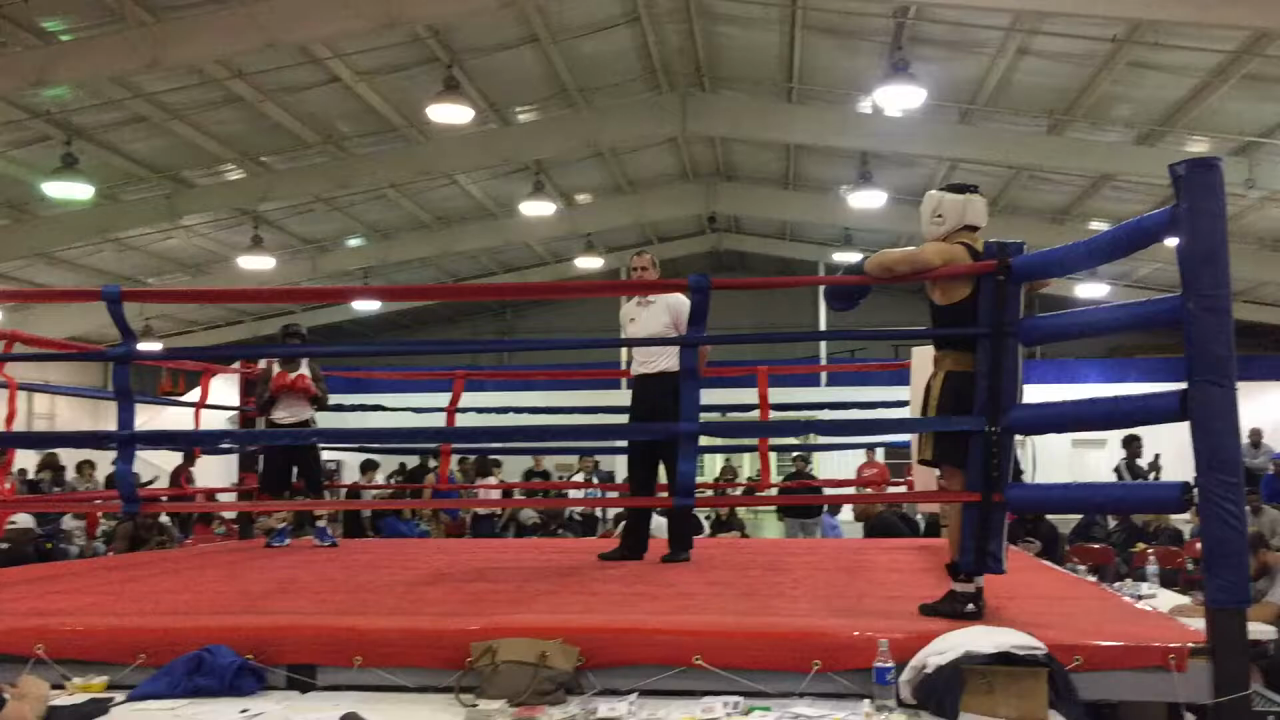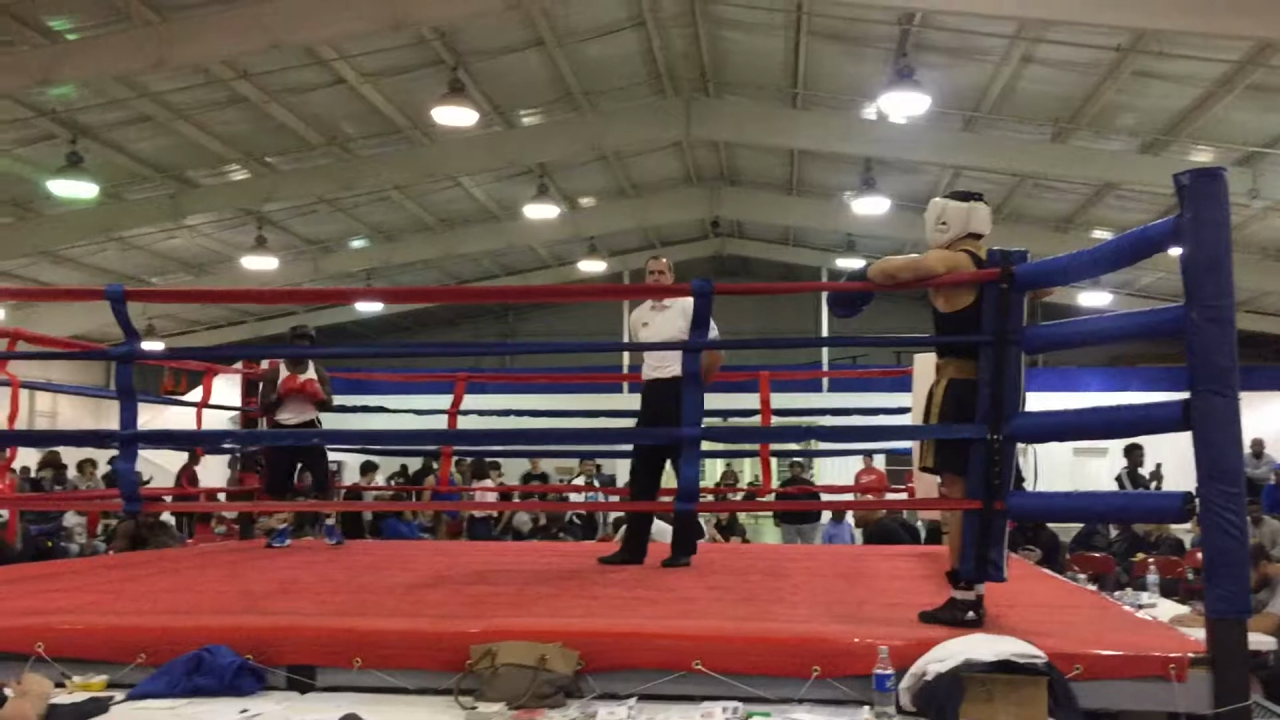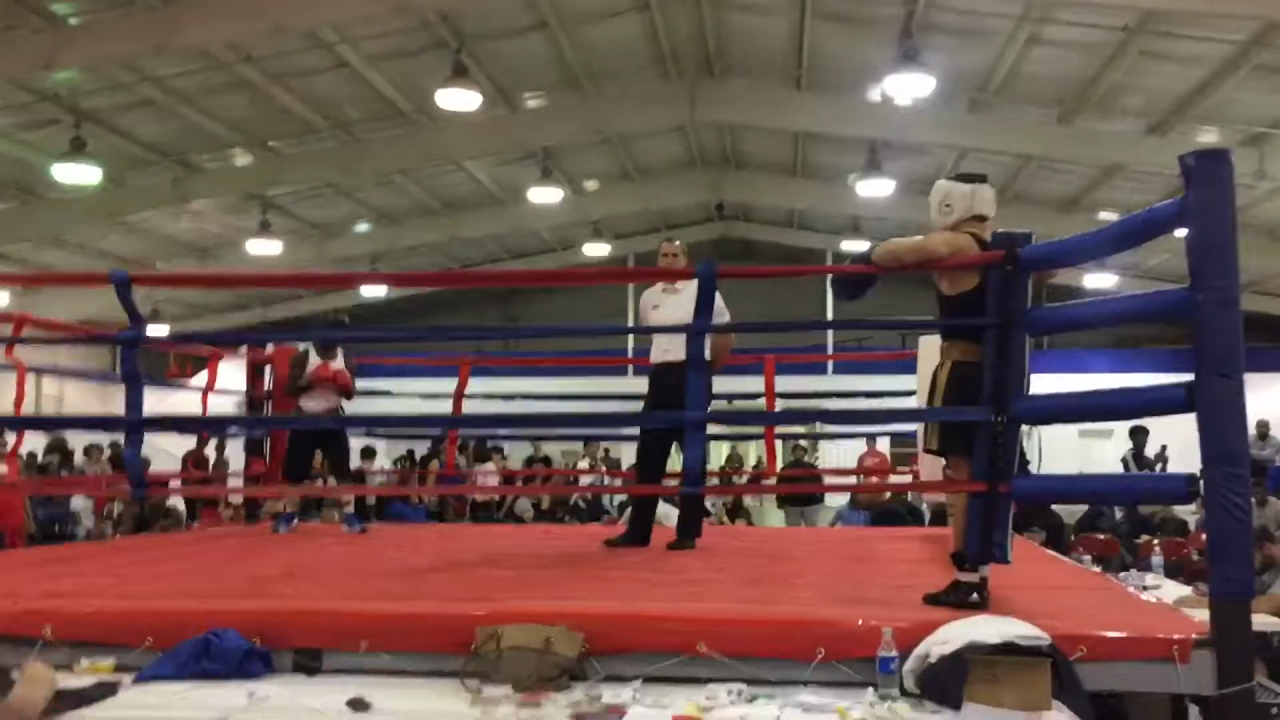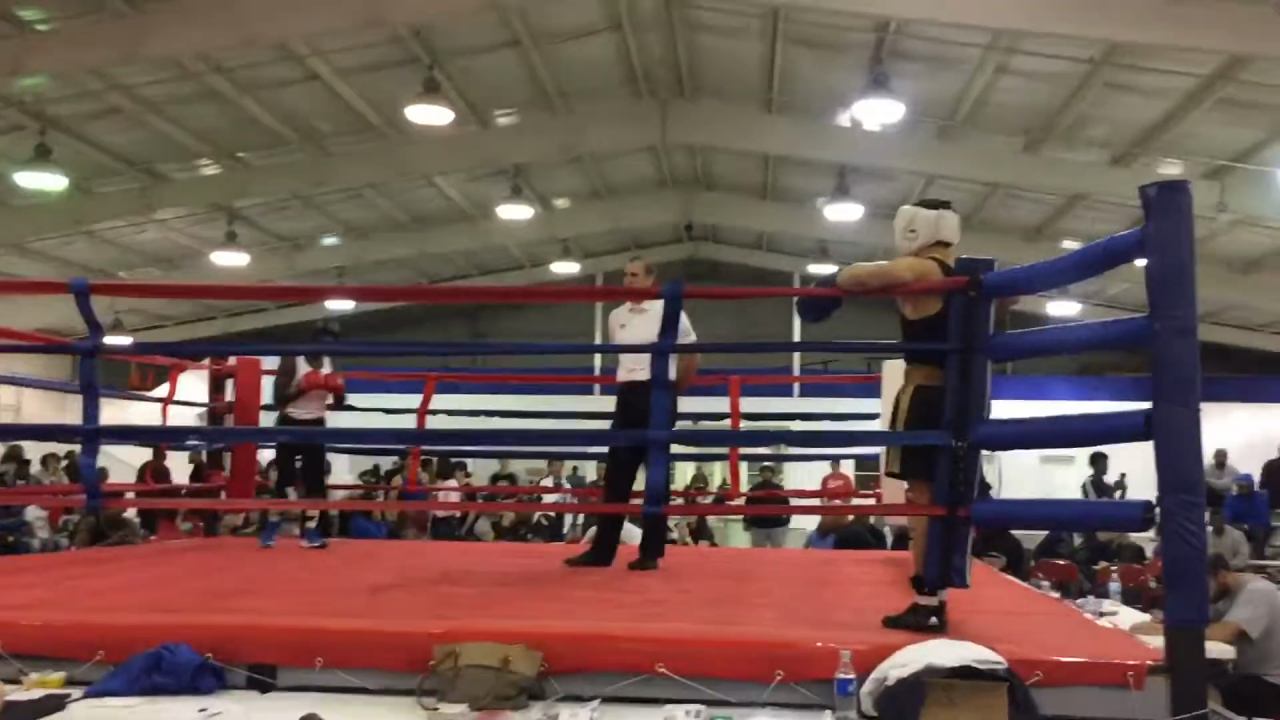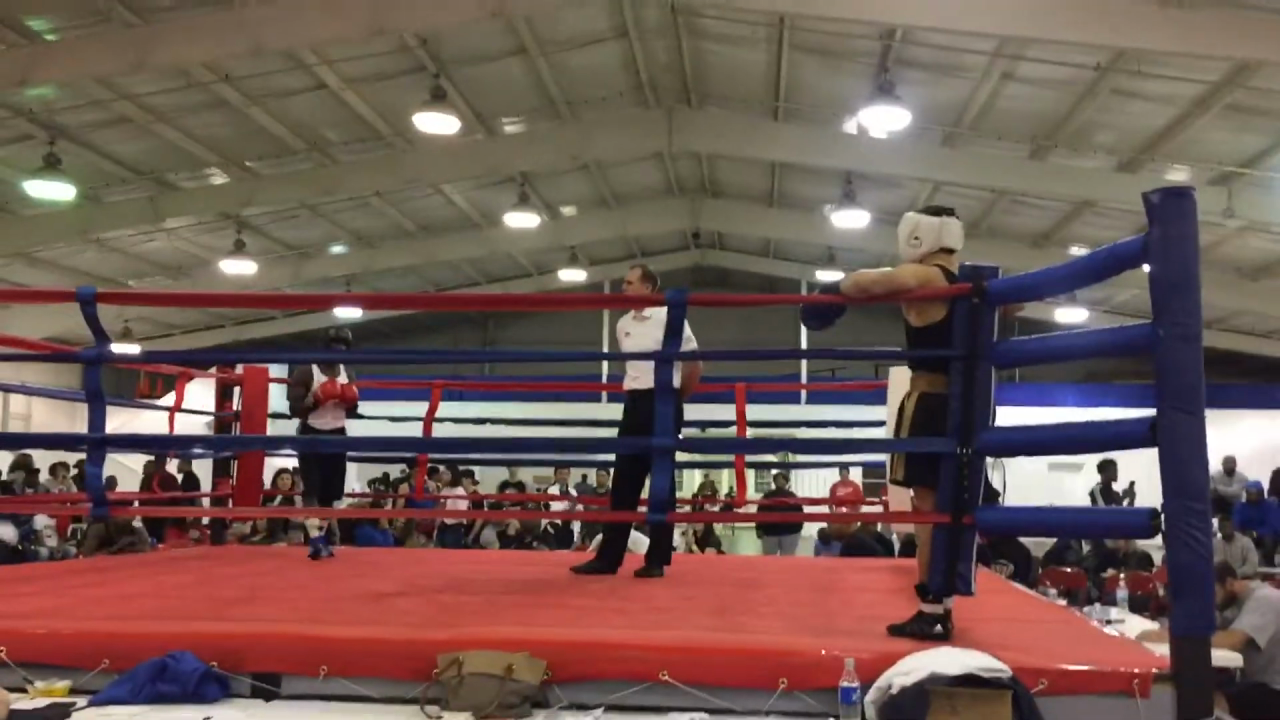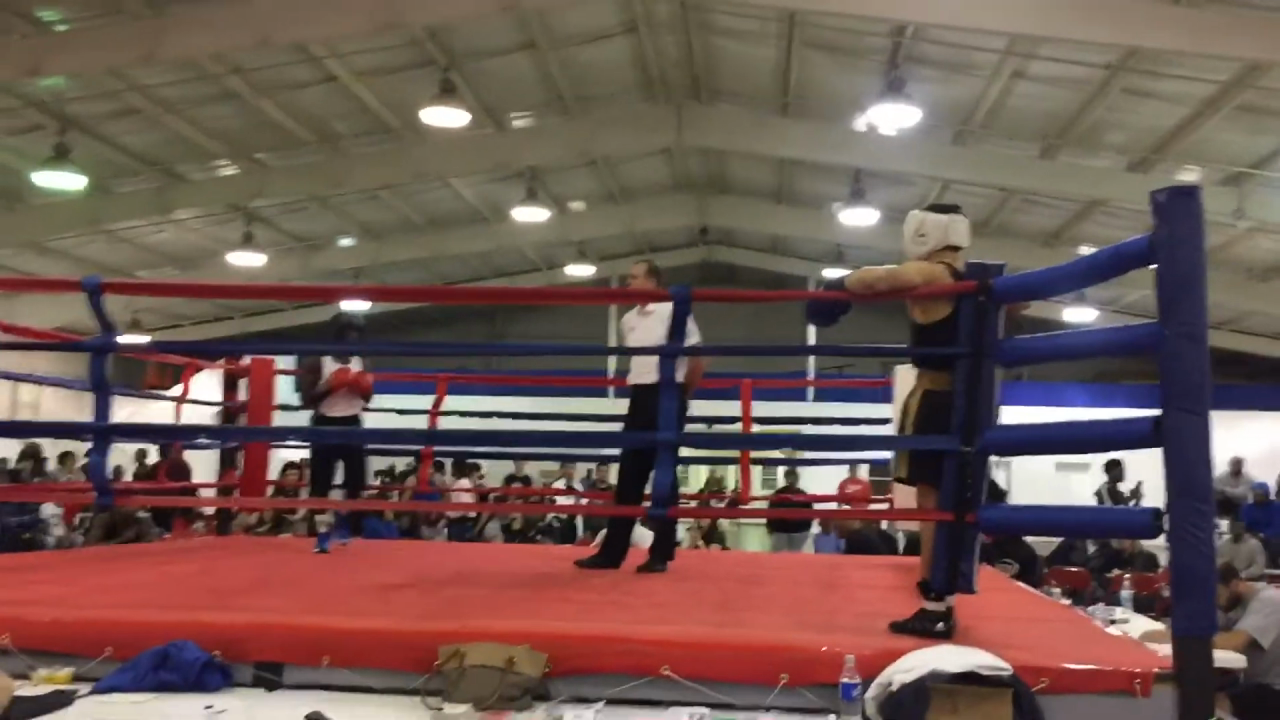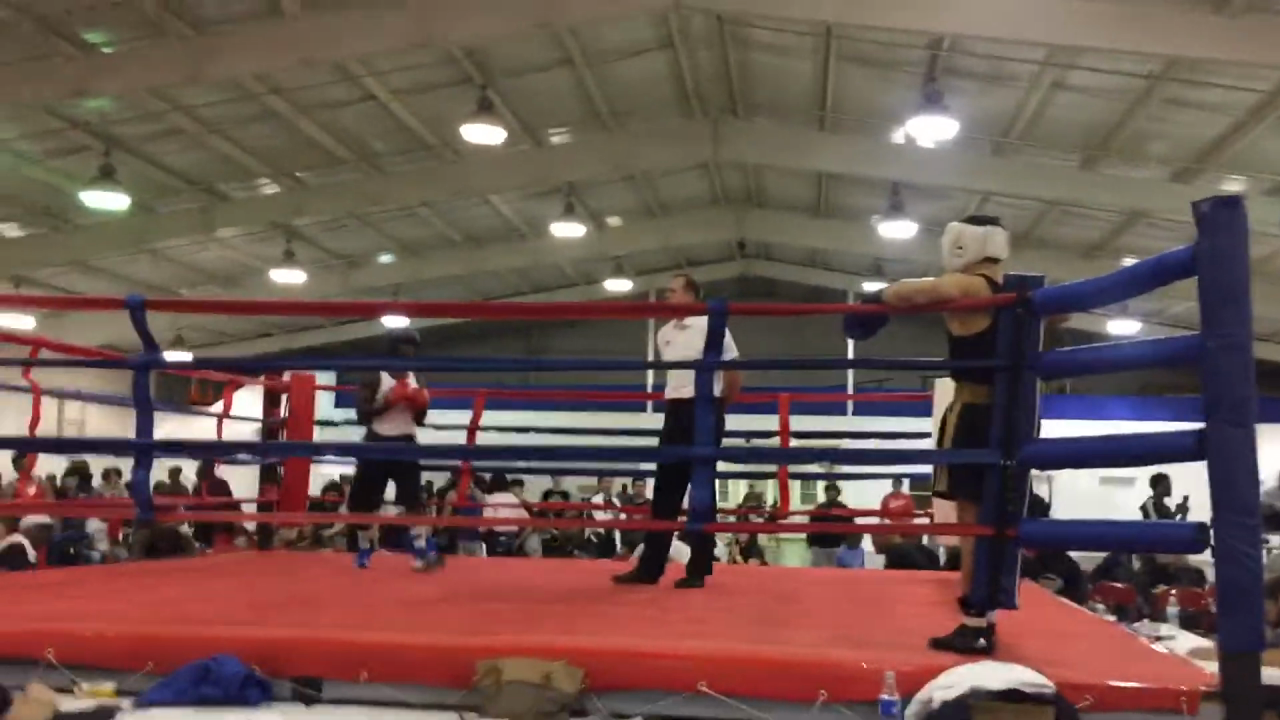
dt=0.3s
person 1, frame 1
left shoulder: (945, 256)
left elbow: (877, 264)
right elbow: (1038, 277)
left wrist: (855, 274)
left hip: (954, 380)
left knee: (955, 481)
left ankle: (964, 590)
right ankle: (972, 584)
person 1, frame 2
left shoulder: (948, 263)
left elbow: (882, 271)
right elbow: (1042, 284)
left wrist: (858, 280)
left hip: (957, 388)
left knee: (956, 488)
left ankle: (964, 598)
right ankle: (973, 591)
person 1, frame 3
left shoulder: (952, 245)
left elbow: (886, 253)
left wrist: (864, 264)
left hip: (961, 370)
left knee: (960, 471)
right knee: (980, 471)
left ankle: (967, 580)
right ankle: (976, 575)
person 1, frame 4
left shoulder: (917, 271)
left elbow: (856, 277)
left wrist: (829, 287)
left hip: (925, 394)
left knee: (923, 494)
left ankle: (927, 602)
right ankle: (936, 597)
person 1, frame 5
left shoulder: (920, 278)
left elbow: (861, 283)
left wrist: (834, 292)
left hip: (928, 402)
left knee: (926, 502)
left ankle: (931, 612)
right ankle: (939, 606)
person 1, frame 6
left shoulder: (926, 275)
left elbow: (868, 280)
left wrist: (837, 288)
left hip: (933, 399)
left knee: (931, 499)
left ankle: (934, 608)
right ankle: (943, 602)
person 1, frame 7
left shoulder: (964, 288)
left elbow: (902, 294)
left wrist: (875, 304)
left hip: (971, 413)
left knee: (970, 515)
left ankle: (974, 626)
right ankle: (981, 619)
person 2, frame 1
left shoulder: (675, 302)
right shoulder: (626, 311)
left elbow: (700, 346)
left wrist: (685, 379)
left hip: (670, 388)
right hip: (642, 390)
left knee: (676, 465)
right knee: (639, 467)
left ankle: (681, 545)
right ankle: (633, 543)
person 2, frame 2
left shoulder: (689, 307)
right shoulder: (637, 315)
left elbow: (714, 352)
right wrist: (652, 380)
left hip: (681, 393)
right hip: (652, 394)
right knee: (643, 470)
left ankle: (683, 549)
right ankle: (633, 548)
person 2, frame 3
left shoulder: (702, 292)
right shoulder: (648, 297)
left elbow: (724, 336)
left wrist: (705, 369)
right wrist: (661, 362)
left hip: (690, 377)
right hip: (659, 377)
right knee: (649, 452)
left ankle: (688, 531)
right ankle: (638, 530)
person 2, frame 4
left shoulder: (669, 312)
right shoulder: (616, 316)
left elbow: (691, 357)
left wrist: (671, 389)
right wrist: (626, 382)
left hip: (656, 397)
right hip: (627, 396)
left knee: (656, 473)
right knee: (617, 472)
left ankle: (651, 552)
right ankle: (602, 549)
person 2, frame 5
left shoulder: (668, 317)
right shoulder: (623, 325)
left elbow: (694, 365)
left wrist: (674, 398)
right wrist: (635, 391)
left hip: (661, 404)
right hip: (634, 404)
right knee: (624, 480)
left ankle: (657, 560)
right ankle: (608, 557)
person 2, frame 6
left shoulder: (673, 312)
right shoulder: (628, 319)
left elbow: (697, 360)
left wrist: (680, 393)
right wrist: (638, 386)
right hip: (639, 399)
right knee: (629, 474)
left ankle: (660, 555)
right ankle: (612, 551)
person 2, frame 7
left shoulder: (711, 327)
right shoulder: (664, 333)
left elbow: (734, 374)
left wrist: (716, 408)
right wrist: (673, 402)
right hip: (675, 413)
right knee: (665, 488)
left ankle: (698, 569)
right ankle: (650, 566)
person 3, frame 1
left shoulder: (312, 369)
right shoulder: (269, 371)
left elbow: (324, 402)
right elbow: (260, 408)
left wrist: (311, 391)
right wrist: (272, 392)
left hip: (303, 428)
right hip: (277, 430)
left knee: (314, 482)
right knee: (276, 485)
left ankle: (321, 531)
right ankle: (281, 530)
person 3, frame 2
left shoulder: (318, 372)
right shoulder: (275, 372)
left elbow: (328, 405)
right elbow: (264, 408)
left wrist: (319, 396)
right wrist: (280, 394)
left hip: (309, 428)
right hip: (282, 430)
left knee: (322, 480)
right knee: (278, 485)
left ankle: (331, 528)
right ankle: (282, 532)
person 3, frame 3
left shoulder: (345, 358)
right shoulder: (303, 356)
left elbow: (350, 393)
right elbow: (290, 390)
left wrist: (345, 383)
right wrist: (310, 381)
left hip: (331, 417)
right hip: (306, 417)
left knee: (342, 470)
right knee: (295, 472)
left ankle: (350, 518)
right ankle: (288, 515)
person 3, frame 4
left shoulder: (331, 366)
right shoulder: (291, 363)
left elbow: (339, 401)
right elbow: (278, 399)
left wrist: (338, 391)
right wrist: (301, 387)
left hip: (315, 426)
right hip: (290, 424)
left knee: (315, 483)
right knee: (284, 479)
left ankle: (310, 532)
right ankle: (271, 525)
person 3, frame 5
left shoulder: (347, 374)
right shoulder: (305, 373)
left elbow: (352, 410)
right elbow: (294, 410)
left wrist: (351, 401)
right wrist: (317, 399)
left hip: (337, 436)
right hip: (311, 435)
left knee: (329, 493)
right knee: (312, 489)
left ankle: (322, 540)
right ankle: (314, 541)
person 3, frame 6
left shoulder: (360, 362)
right shoulder: (316, 362)
left elbow: (366, 398)
right elbow: (306, 399)
left wrist: (365, 389)
right wrist: (329, 387)
left hip: (351, 425)
right hip: (325, 425)
left knee: (356, 483)
right knee: (320, 483)
person 3, frame 7
left shoulder: (415, 380)
right shoulder: (375, 379)
left elbow: (419, 419)
right elbow: (362, 415)
left wrist: (421, 406)
right wrist: (388, 402)
left hip: (405, 443)
right hip: (378, 443)
left knee: (414, 497)
right knee: (364, 502)
left ankle: (423, 552)
right ankle: (364, 551)
